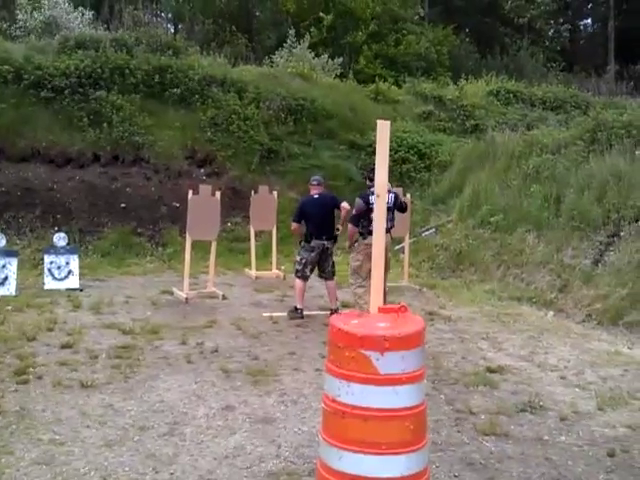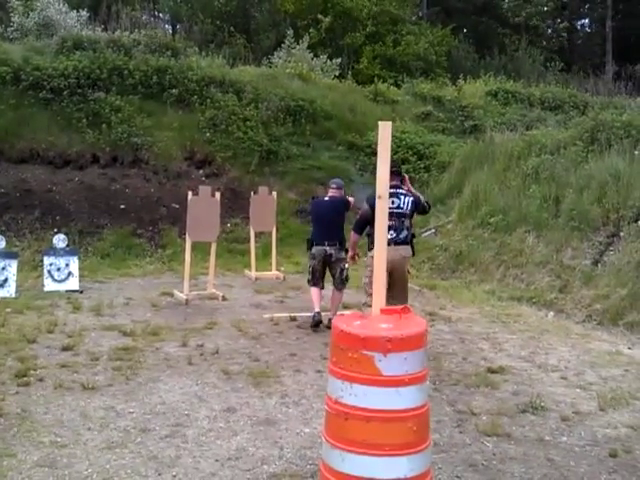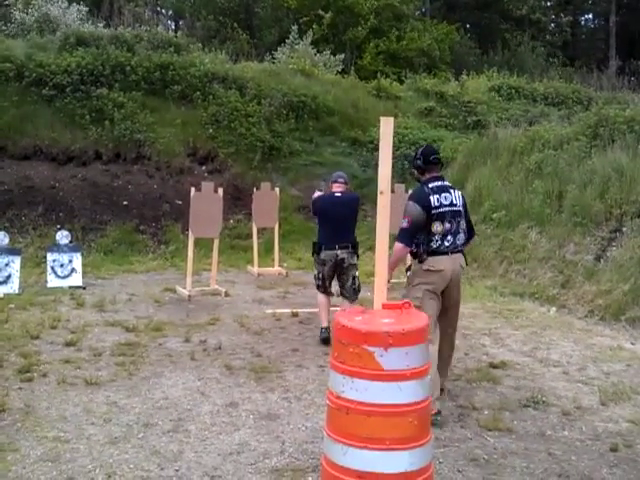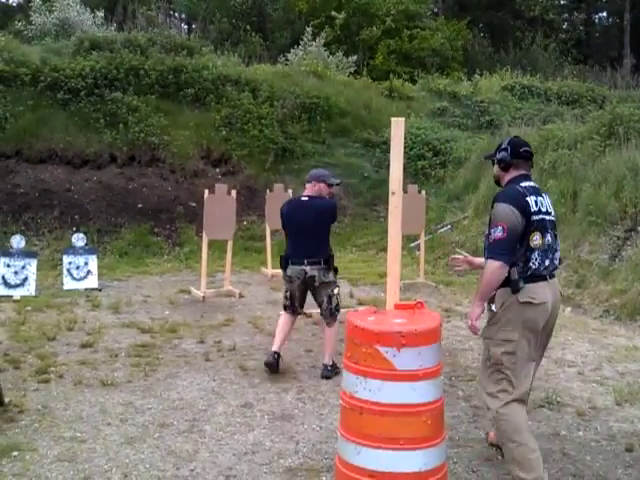
dt=1s
person 1, frame 1
left shoulder: (364, 196)
right shoulder: (392, 195)
left elbow: (353, 222)
right elbow: (404, 208)
left wrist: (350, 240)
left hip: (366, 241)
right hip: (385, 240)
left knee: (358, 280)
person 1, frame 2
left shoulder: (373, 199)
right shoulder: (411, 199)
left elbow: (358, 228)
right elbow: (426, 207)
left wrist: (352, 249)
right wrist: (410, 188)
right hip: (402, 252)
left knee: (373, 299)
right knee: (398, 299)
person 1, frame 3
left shoulder: (419, 197)
right shoulder: (457, 194)
left elbow: (404, 240)
right elbow: (468, 234)
left wrist: (387, 271)
left hip: (429, 267)
right hip: (455, 264)
right knee: (446, 330)
left ankle: (428, 402)
right ankle: (438, 384)
person 1, frame 4
left shoulder: (508, 199)
right shoulder: (542, 198)
left elbow: (500, 259)
left wrist: (477, 303)
right wrist: (477, 262)
left hip: (521, 299)
right hip: (548, 292)
left knee: (501, 389)
right knee: (518, 378)
right ankle: (507, 437)
person 2, frame 1
left shoulder: (304, 203)
right shoulder: (330, 198)
left elbow: (294, 227)
right elbow: (346, 208)
left wrist: (302, 236)
right wrist: (341, 224)
left hip: (311, 243)
right hip: (328, 242)
left knee: (300, 276)
right knee: (329, 277)
left ankle: (298, 309)
right ankle: (334, 309)
person 2, frame 2
left shoulder: (315, 203)
right shoulder: (341, 202)
right elbow: (351, 202)
left hip: (316, 248)
right hip: (336, 249)
left knee: (315, 284)
right knee: (339, 285)
left ankle: (316, 313)
right ankle: (332, 318)
person 2, frame 3
left shoulder: (319, 201)
right shoulder: (354, 199)
left hip: (325, 253)
right hip: (347, 253)
left knee: (323, 291)
right knee: (349, 296)
left ankle: (325, 328)
person 2, frame 4
left shoulder: (287, 207)
right shoulder: (329, 206)
left hip: (293, 268)
right hip: (321, 269)
left knee: (290, 312)
right knee: (330, 318)
left ankle: (274, 354)
right ankle: (328, 365)
